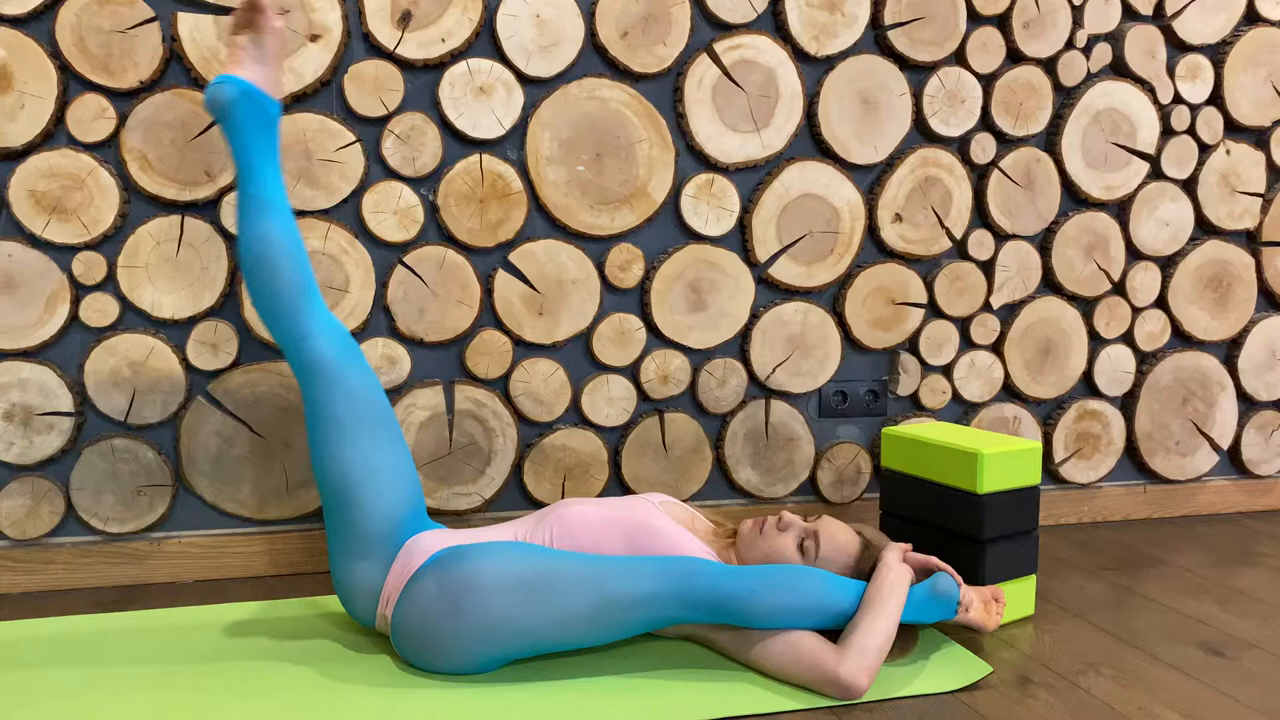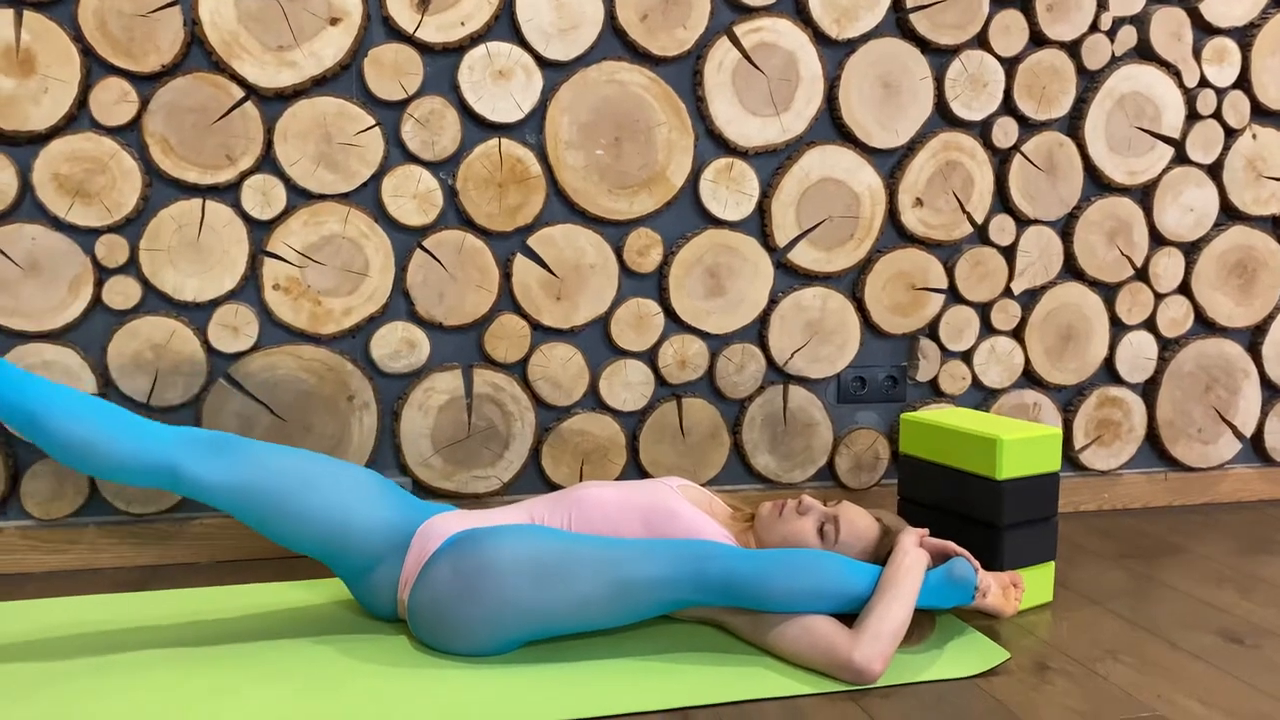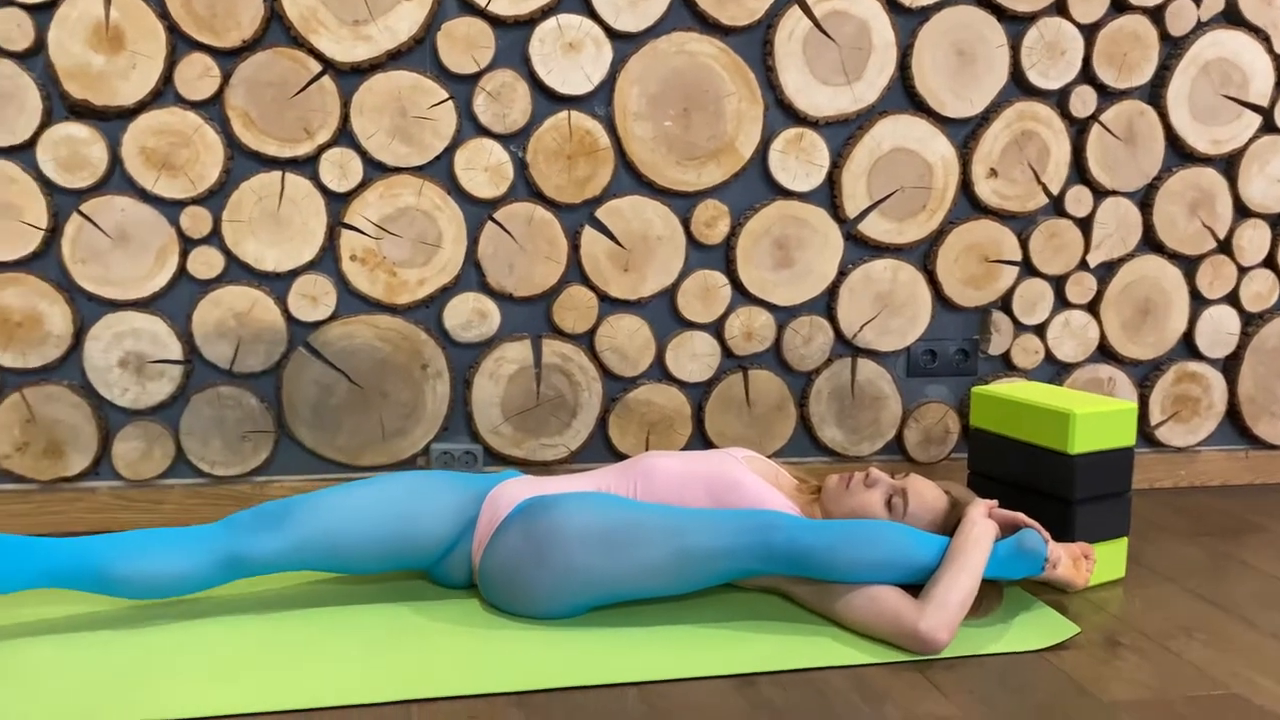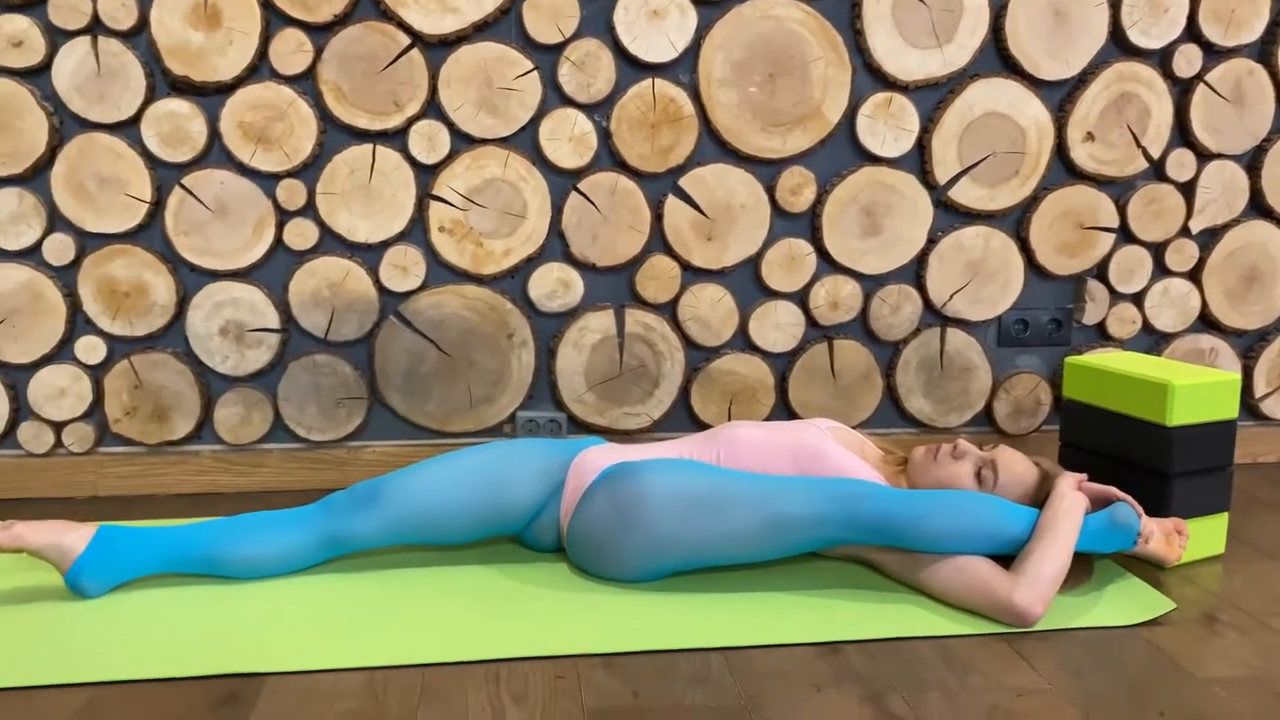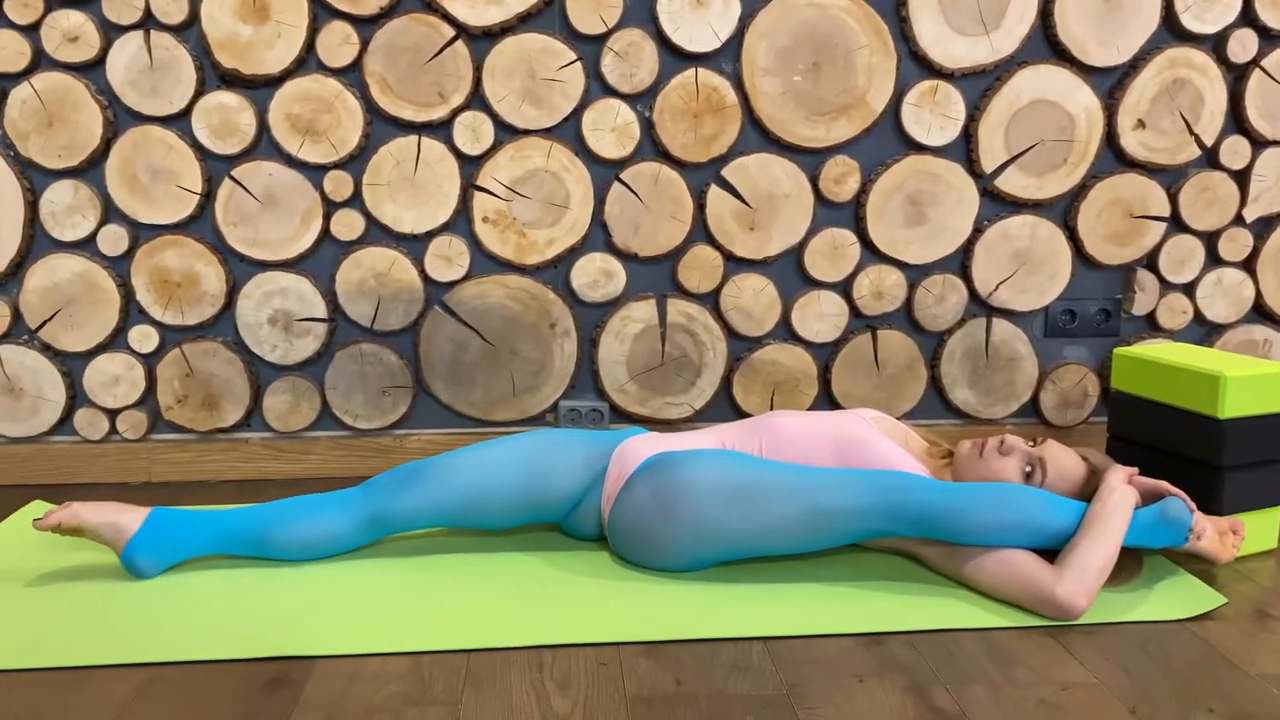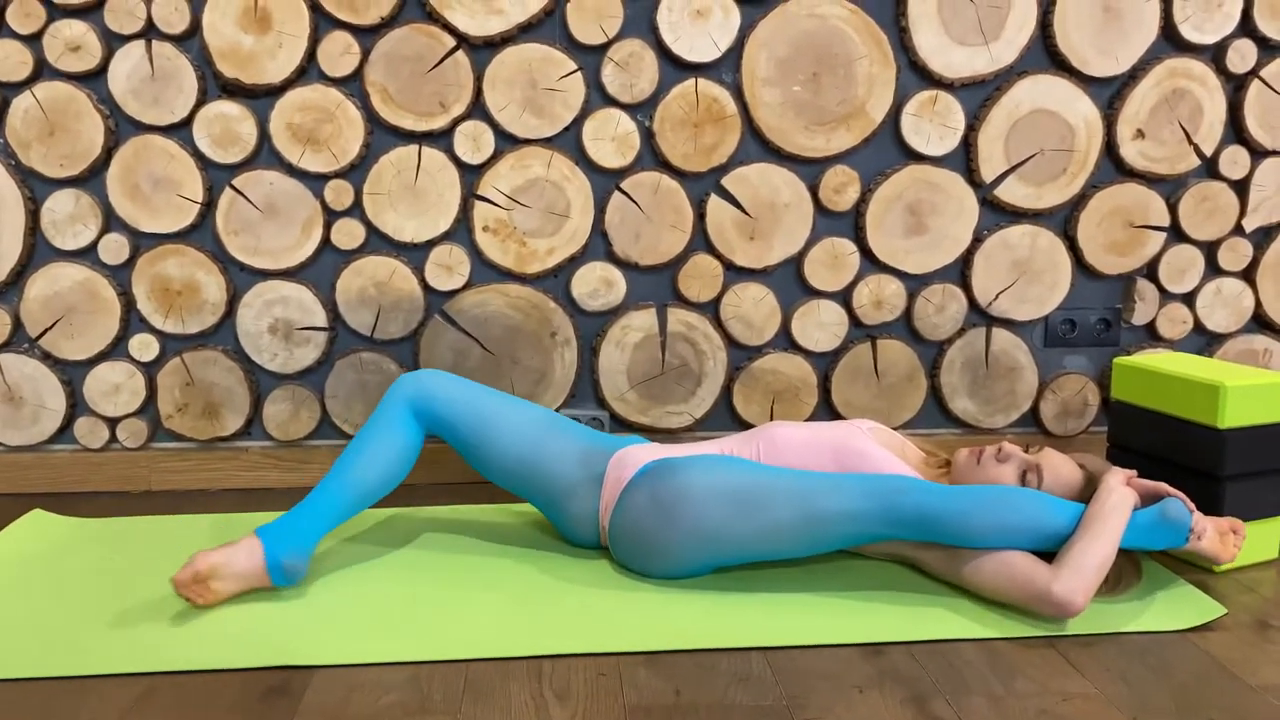
dt=0.7s
person 1, frame 1
left shoulder: (730, 589)
right shoulder: (685, 521)
left elbow: (851, 672)
left wrist: (899, 586)
left hip: (446, 603)
right hip: (394, 567)
person 1, frame 2
left shoulder: (737, 574)
right shoulder: (708, 508)
left elbow: (863, 654)
left wrist: (914, 563)
left hip: (464, 590)
right hip: (424, 531)
right knee: (190, 457)
person 1, frame 3
left shoulder: (810, 552)
right shoulder: (771, 476)
left elbow: (927, 628)
left wrist: (978, 539)
left hip: (539, 558)
right hip: (490, 502)
right knee: (247, 534)
person 1, frame 4
left shoulder: (900, 521)
right shoulder: (860, 448)
left elbow: (1021, 599)
left wrist: (1066, 513)
left hip: (624, 522)
right hip: (579, 469)
right knee: (347, 517)
right ankle: (112, 551)
person 1, frame 5
left shoulder: (941, 513)
right shoulder: (902, 437)
left elbow: (1064, 593)
left wrist: (1116, 506)
left hip: (663, 510)
right hip: (618, 461)
right knee: (390, 496)
right ankle: (164, 531)
person 1, frame 6
left shoulder: (943, 518)
right shoulder: (903, 452)
left elbow: (1060, 589)
left wrist: (1115, 505)
left hip: (667, 510)
right hip: (625, 468)
right knee: (423, 391)
right ankle: (284, 545)
